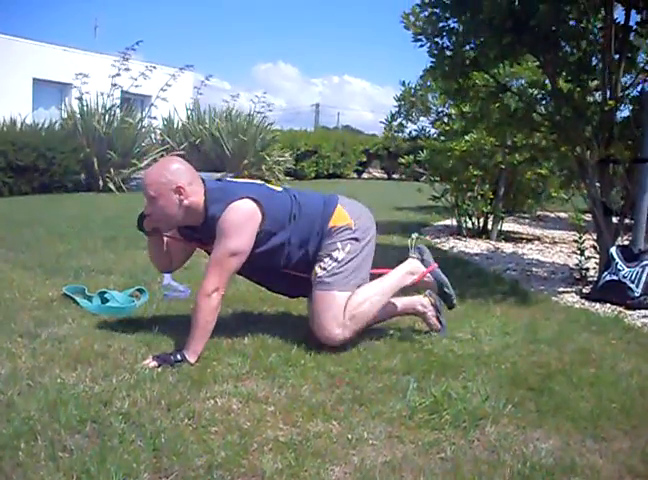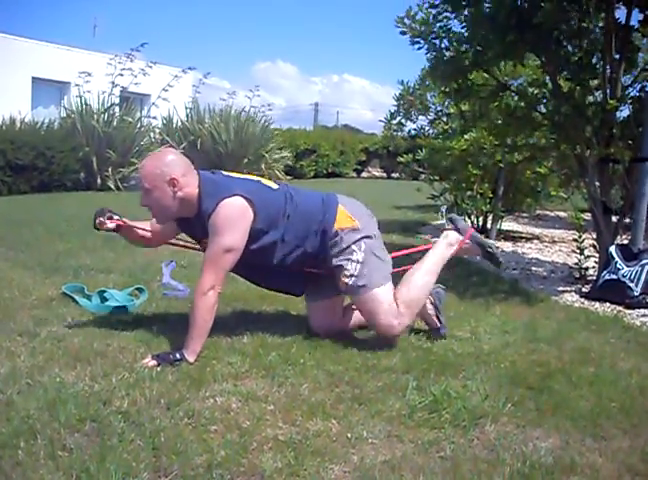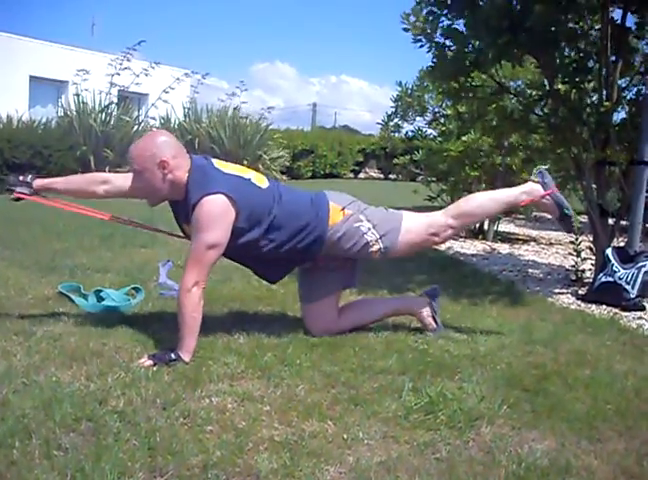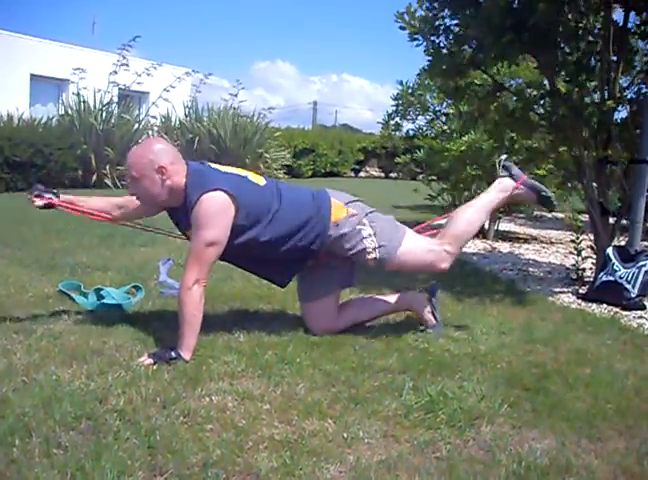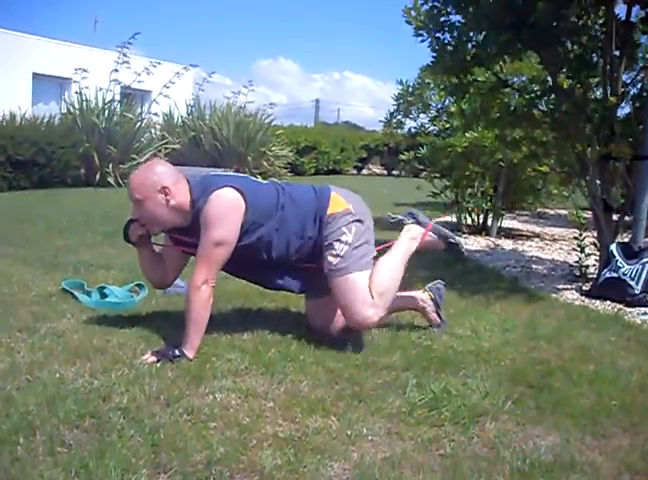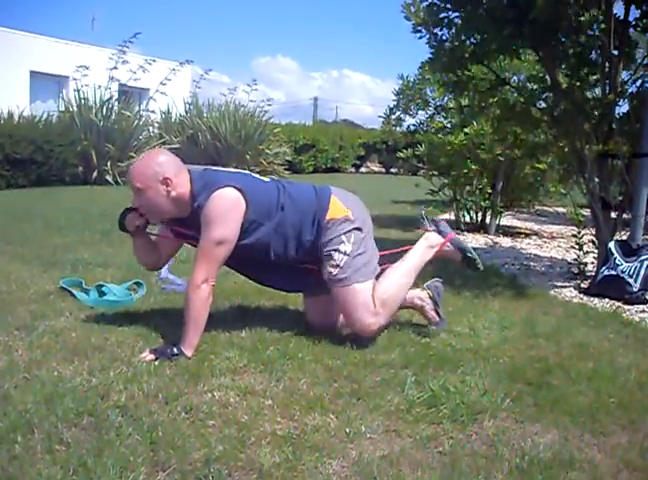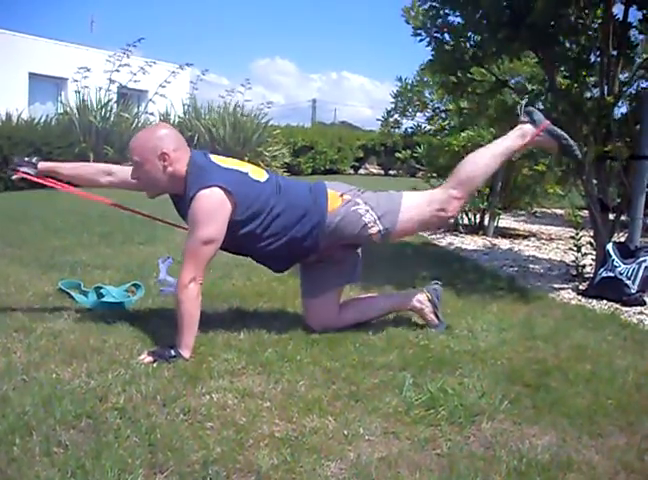
dt=0.4s
person 1, frame 1
left shoulder: (236, 211)
right shoulder: (189, 215)
left elbow: (212, 290)
right elbow: (166, 264)
left wrist: (188, 354)
right wrist: (152, 231)
left hip: (344, 224)
right hip: (327, 232)
left knee: (332, 332)
right knee: (326, 323)
left ankle: (412, 269)
right ankle: (420, 303)
person 1, frame 2
left shoulder: (227, 208)
right shoulder: (188, 200)
left elbow: (209, 288)
right elbow: (153, 235)
left wrist: (188, 353)
right wrist: (120, 225)
left hip: (344, 225)
right hip: (325, 238)
left knee: (391, 325)
right knee: (324, 324)
left ankle: (452, 240)
right ankle: (422, 303)
person 1, frame 3
left shoulder: (211, 203)
right shoulder: (181, 174)
left elbow: (193, 284)
right elbow: (103, 183)
left wrist: (183, 352)
left hip: (337, 224)
right hip: (320, 237)
left knee: (441, 225)
right knee: (321, 325)
left ankle: (535, 190)
right ankle: (417, 305)
person 1, frame 4
left shoulder: (211, 201)
right shoulder: (166, 189)
left elbow: (193, 282)
right elbow: (119, 208)
left wrist: (183, 351)
right wrist: (61, 199)
left hip: (338, 220)
right hip: (317, 238)
left knee: (440, 253)
right knee: (321, 322)
left ankle: (506, 184)
right ankle: (412, 300)
person 1, frame 5
left shoulder: (219, 201)
right shoulder: (181, 218)
left elbow: (202, 283)
right elbow: (160, 278)
left wrist: (186, 350)
right wrist: (140, 242)
left hip: (338, 214)
right hip: (320, 231)
left knee: (365, 316)
right knee: (324, 323)
left ankle: (413, 234)
right ankle: (422, 298)
person 1, frame 6
left shoulder: (219, 200)
right shoulder: (179, 207)
left elbow: (202, 281)
right elbow: (152, 260)
left wrist: (185, 348)
right wrist: (135, 230)
left hip: (335, 218)
right hip: (317, 237)
left knee: (367, 324)
right knee: (322, 319)
left ankle: (432, 241)
right ankle: (421, 296)
person 1, frame 7
left shoulder: (208, 195)
right shoulder: (179, 170)
left elbow: (190, 280)
right elbow: (108, 174)
left wrist: (182, 349)
right wrist: (44, 167)
left hip: (337, 213)
right hip: (321, 234)
left knee: (444, 203)
right knee: (321, 320)
left ankle: (527, 133)
right ankle: (416, 300)
